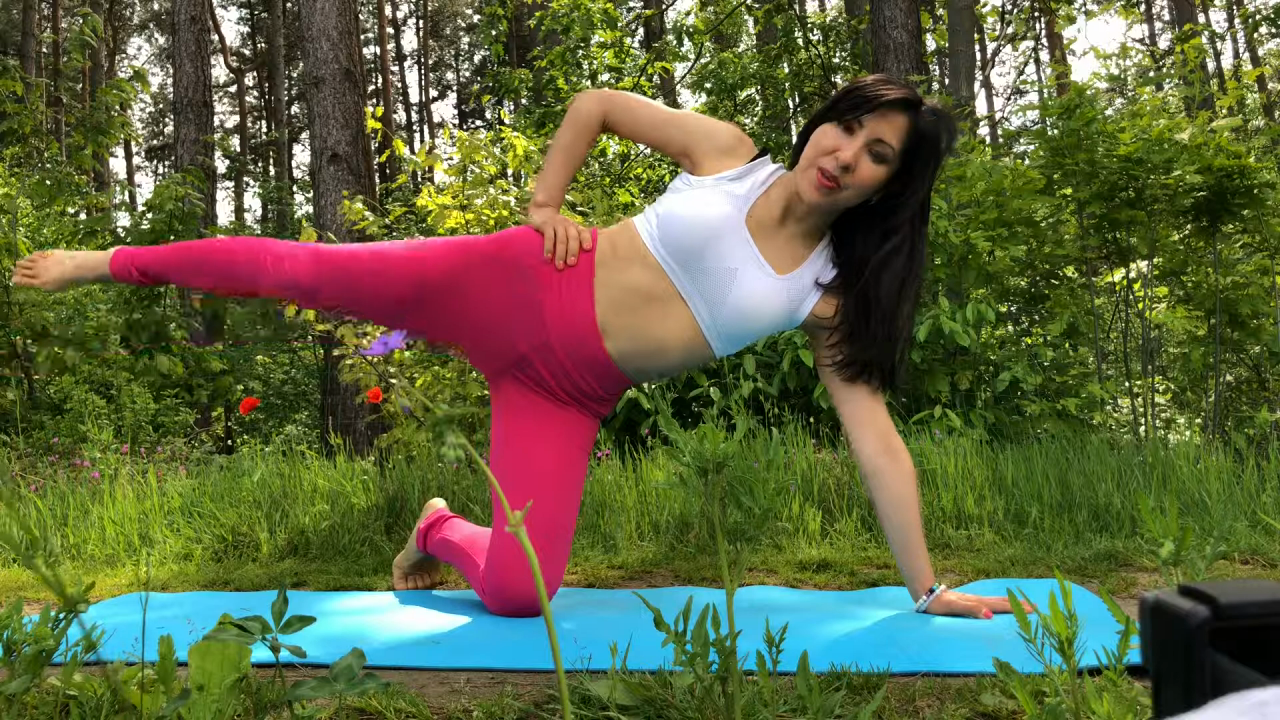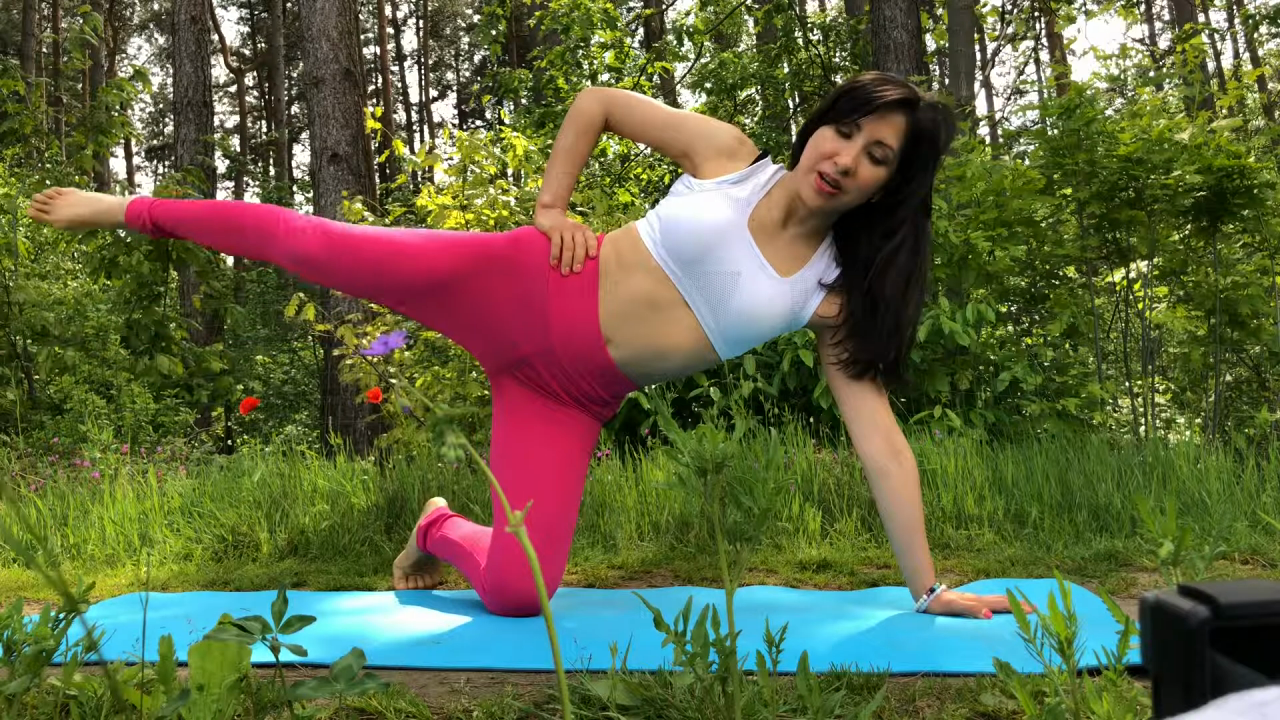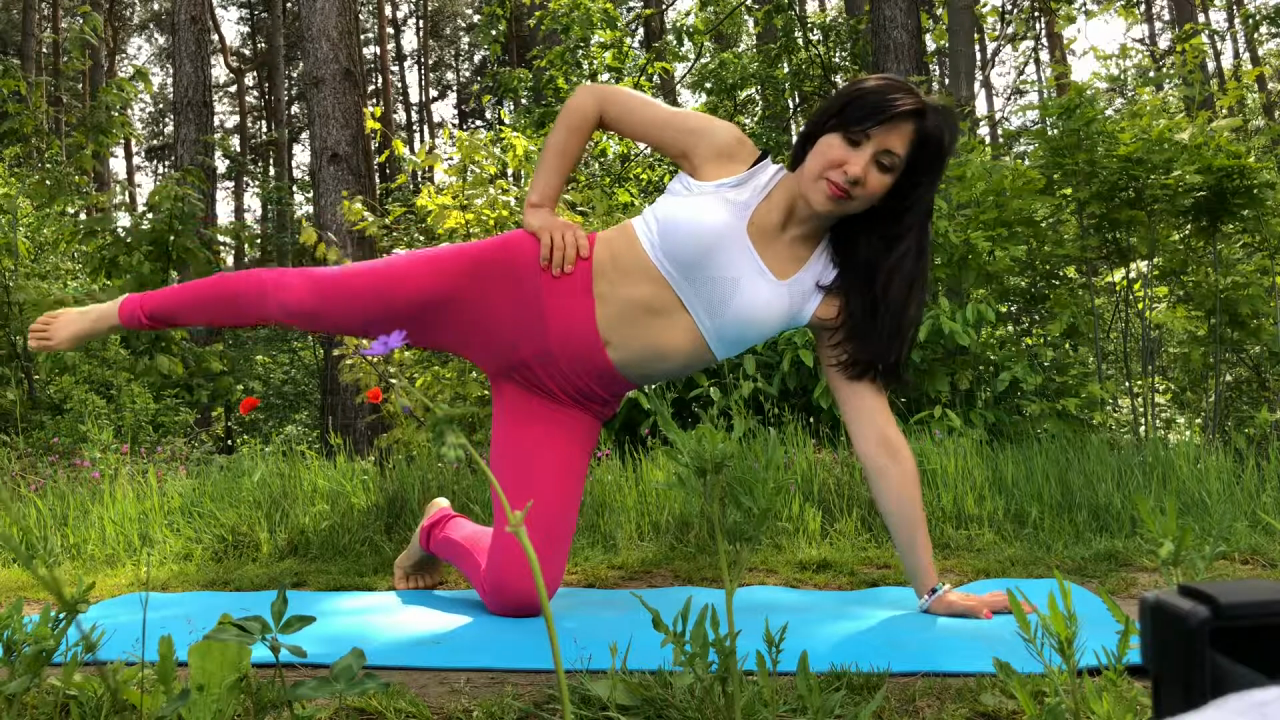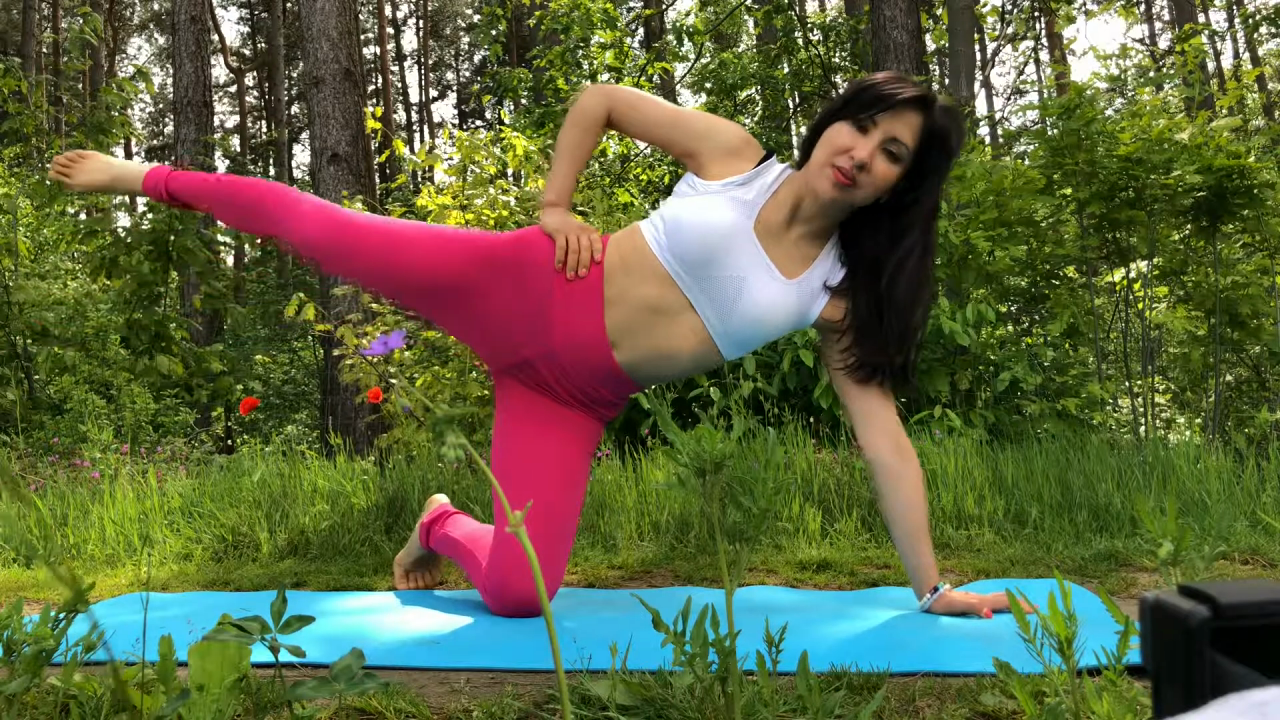
dt=0.4s
person 1, frame 1
left shoulder: (834, 298)
right shoulder: (726, 149)
left elbow: (877, 438)
right elbow: (595, 102)
left wrist: (927, 585)
right wrist: (545, 202)
left hip: (567, 395)
right hip: (520, 287)
left knee: (517, 592)
right knee: (300, 268)
left ankle: (443, 532)
right ankle: (109, 262)
person 1, frame 2
left shoulder: (837, 298)
right shoulder: (727, 151)
left elbow: (879, 436)
right elbow: (596, 102)
left wrist: (928, 585)
right wrist: (551, 206)
left hip: (570, 397)
right hip: (522, 287)
left knee: (519, 593)
right knee: (313, 243)
left ankle: (445, 532)
right ankle: (125, 209)
person 1, frame 3
left shoulder: (833, 299)
right shoulder: (723, 150)
left elbow: (878, 437)
right elbow: (590, 98)
left wrist: (930, 584)
right wrist: (540, 206)
left hip: (568, 398)
right hip: (518, 293)
left knee: (520, 593)
right knee: (305, 292)
left ankle: (445, 532)
right ankle: (118, 310)
person 1, frame 4
left shoulder: (843, 299)
right shoulder: (731, 151)
left elbow: (884, 438)
right elbow: (598, 97)
left wrist: (931, 585)
right wrist: (554, 206)
left hip: (572, 399)
right hip: (524, 288)
left knee: (519, 593)
right knee: (321, 230)
left ankle: (445, 528)
right ankle: (149, 176)
